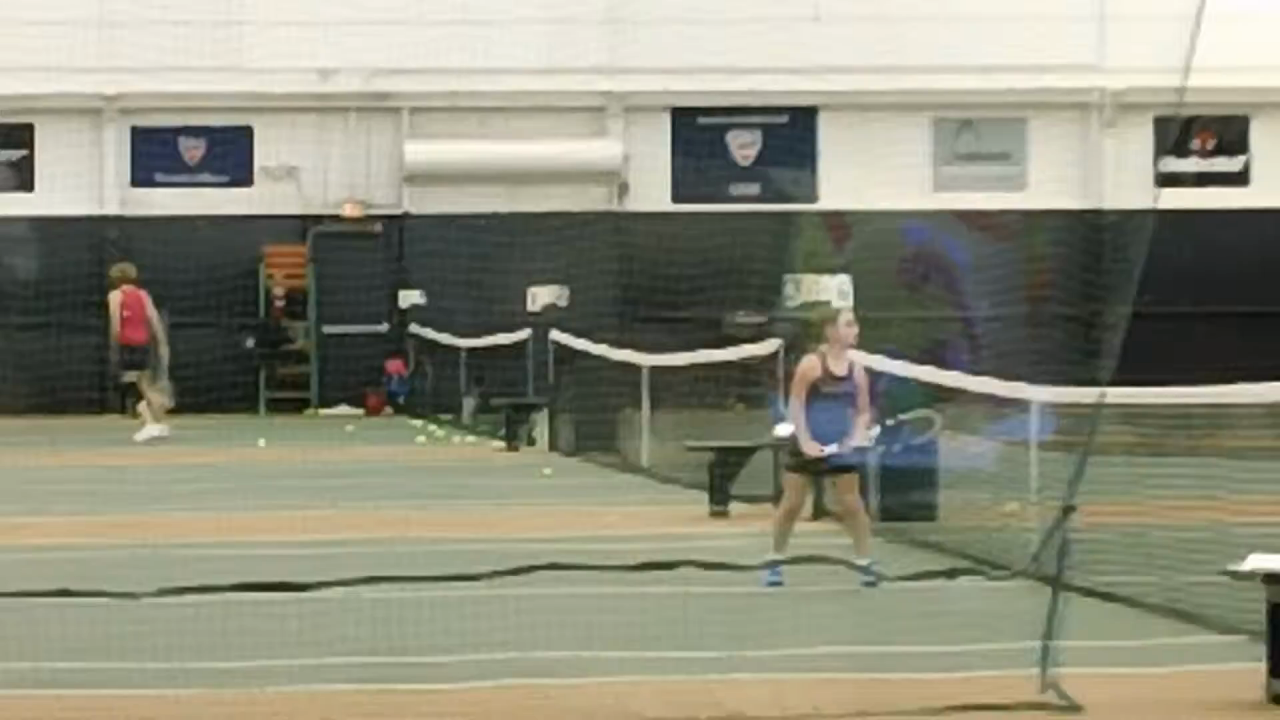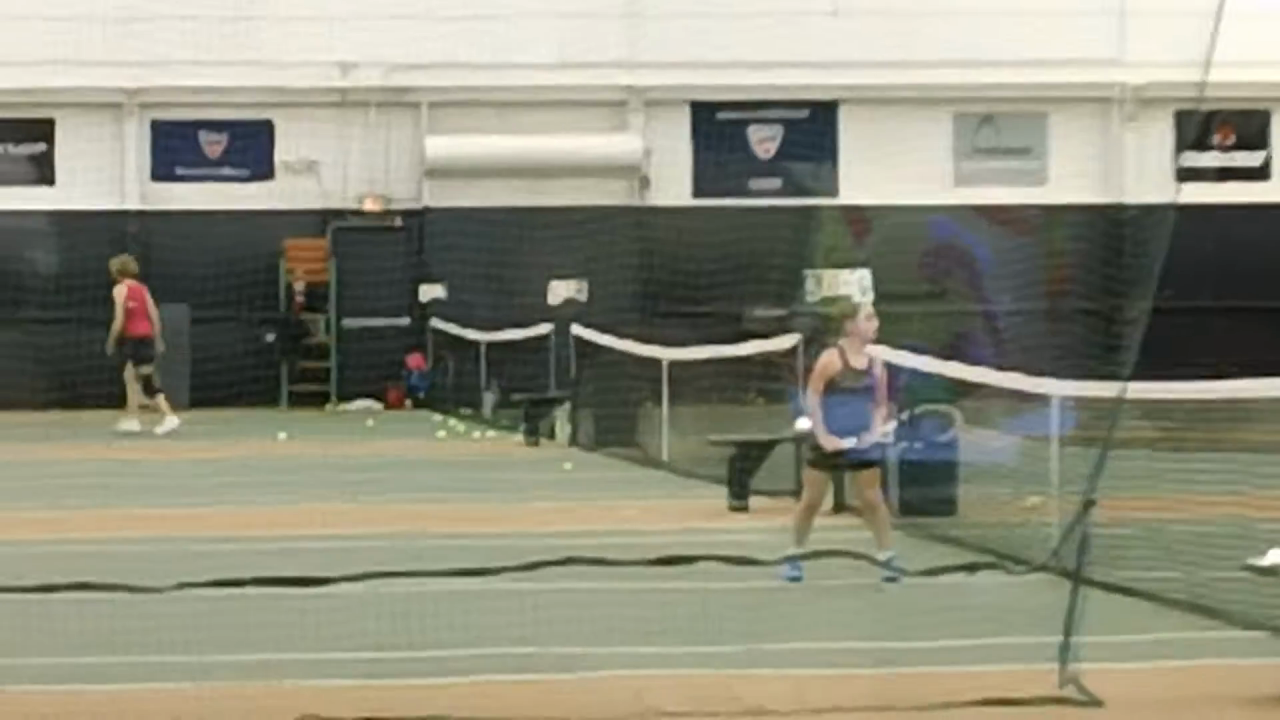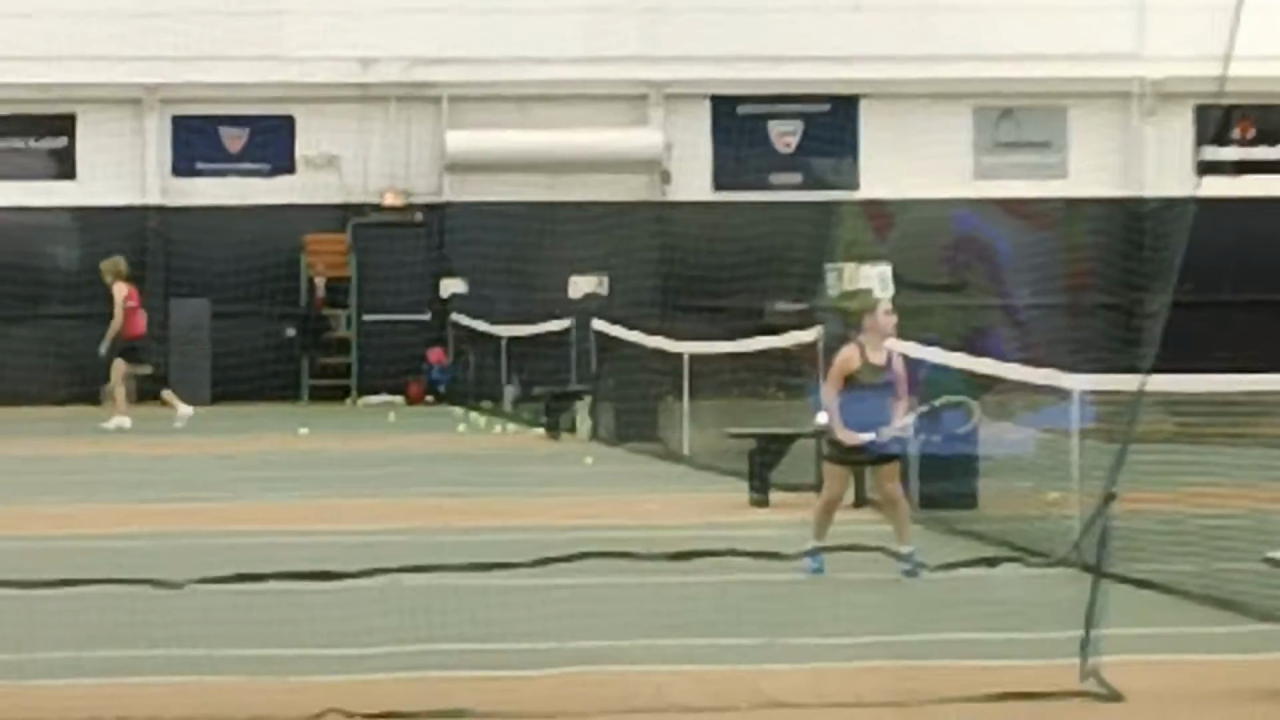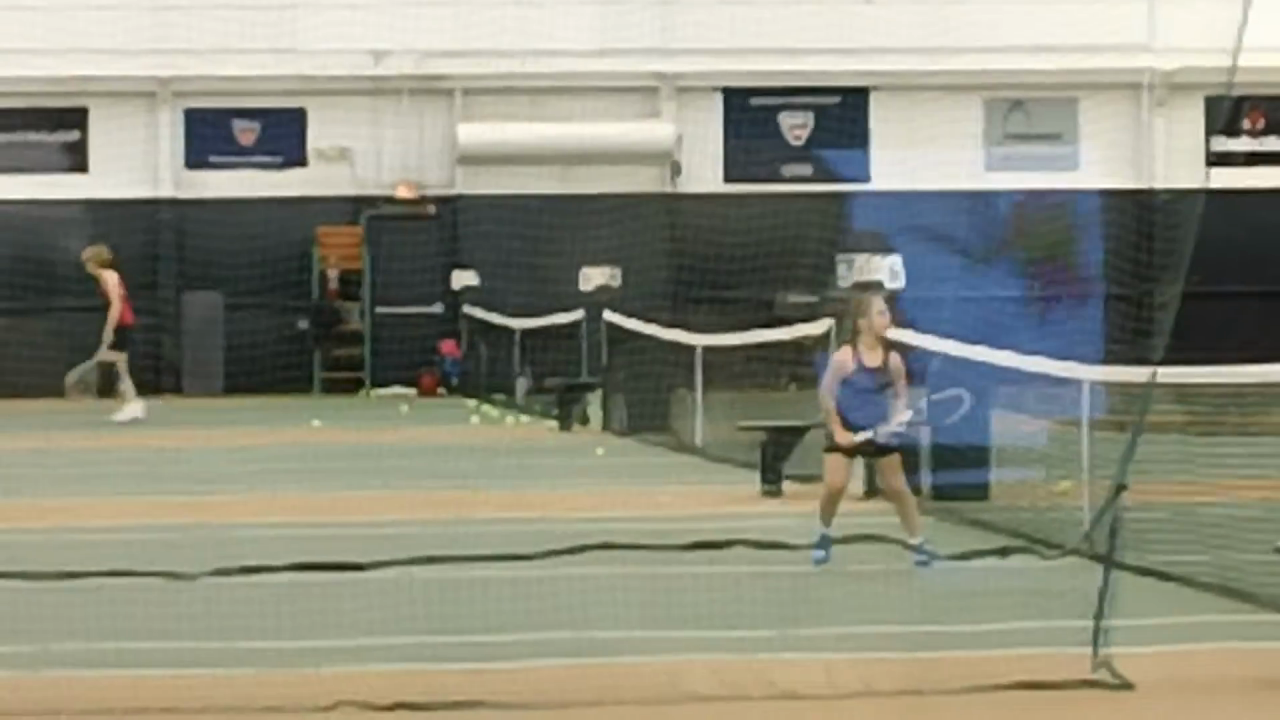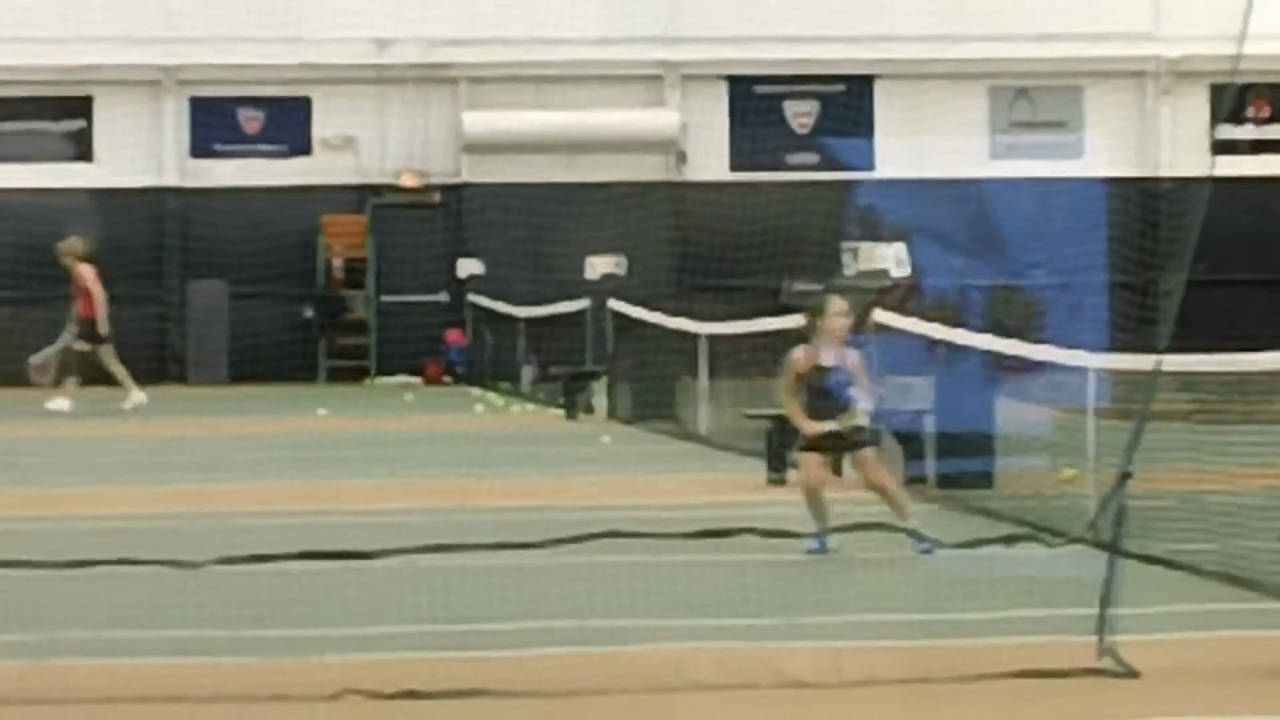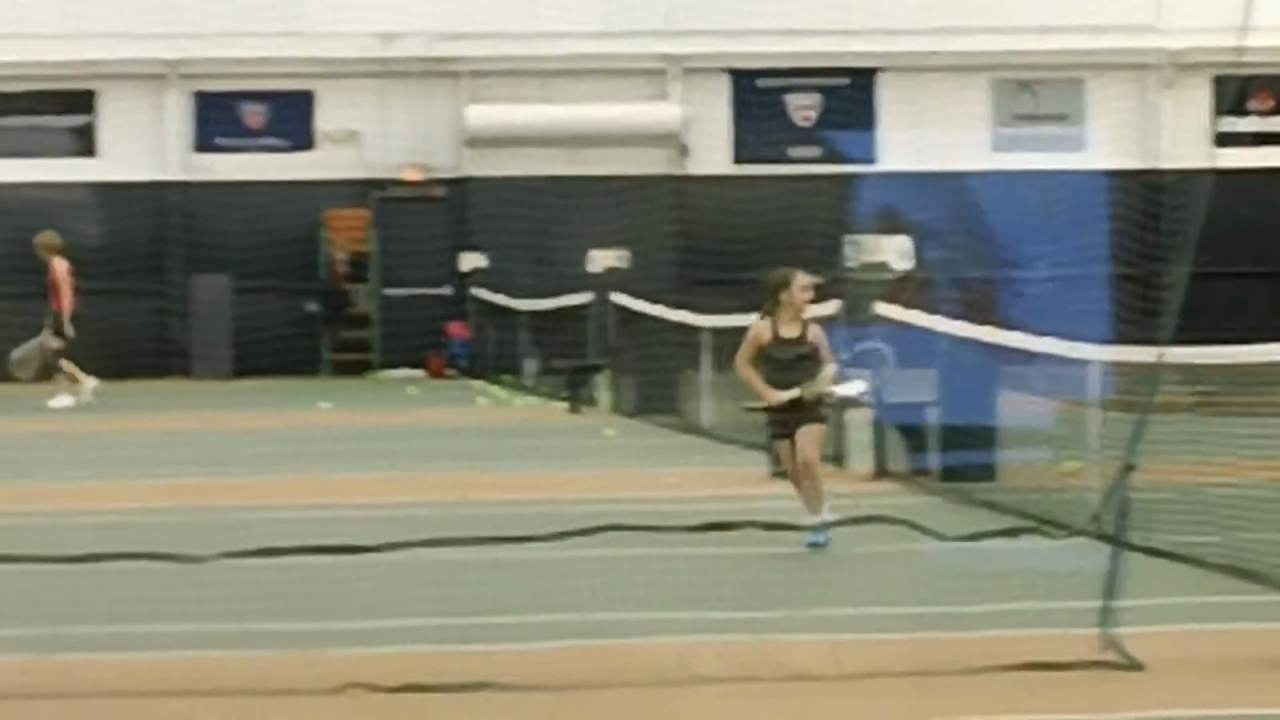
dt=0.2s
person 1, frame 1
left shoulder: (857, 371)
right shoulder: (811, 364)
left elbow: (863, 411)
right elbow: (795, 405)
left wrist: (857, 436)
right wrist: (805, 441)
left hip: (842, 447)
right hip: (809, 446)
left knee: (852, 505)
right knee: (791, 505)
left ankle: (865, 562)
right ankle: (775, 561)
person 1, frame 2
left shoulder: (876, 365)
right shoulder: (830, 359)
left elbow: (881, 404)
right elbow: (811, 399)
left wrist: (876, 430)
right wrist: (822, 435)
left hip: (863, 442)
right hip: (829, 441)
left knee: (873, 500)
right knee: (811, 501)
left ankle: (886, 557)
right ankle: (794, 556)
person 1, frame 3
left shoulder: (895, 361)
right shoulder: (849, 355)
left elbow: (902, 398)
right elbow: (828, 395)
left wrist: (896, 423)
right wrist: (839, 431)
left hip: (881, 437)
right hip: (847, 437)
left knee: (892, 495)
right knee: (832, 496)
left ankle: (906, 551)
right ankle: (816, 549)
person 1, frame 4
left shoulder: (893, 360)
right shoulder: (843, 357)
left elbow: (901, 396)
right elbow: (826, 396)
left wrist: (895, 422)
right wrist: (837, 430)
left hip: (879, 432)
right hip: (846, 433)
left knee: (896, 488)
right knee: (834, 486)
left ankle: (918, 543)
right ankle: (824, 536)
person 1, frame 5
left shoulder: (851, 356)
right shoulder: (800, 357)
left elbow: (865, 392)
right elbow: (786, 393)
left wrist: (859, 414)
right wrist: (803, 423)
left hip: (853, 428)
right hip: (817, 431)
left knee: (879, 482)
right knee: (809, 482)
left ankle: (914, 530)
right ankle: (822, 532)
person 1, frame 6
left shoulder: (813, 332)
right shoulder: (761, 330)
left elbow: (830, 365)
right elbow: (742, 364)
left wrist: (822, 382)
right wrist: (767, 392)
left hip: (809, 406)
right hip: (780, 410)
left knee: (808, 460)
right knee: (793, 468)
left ankle: (820, 519)
right ankle: (819, 518)
